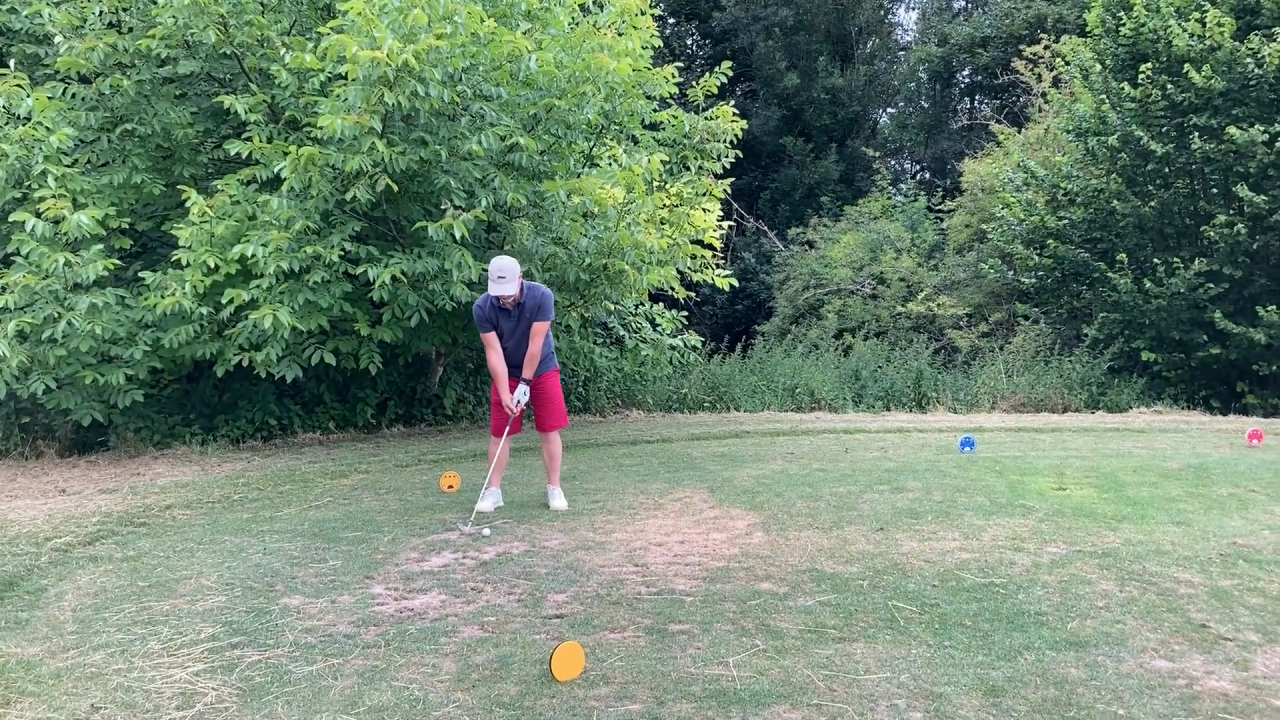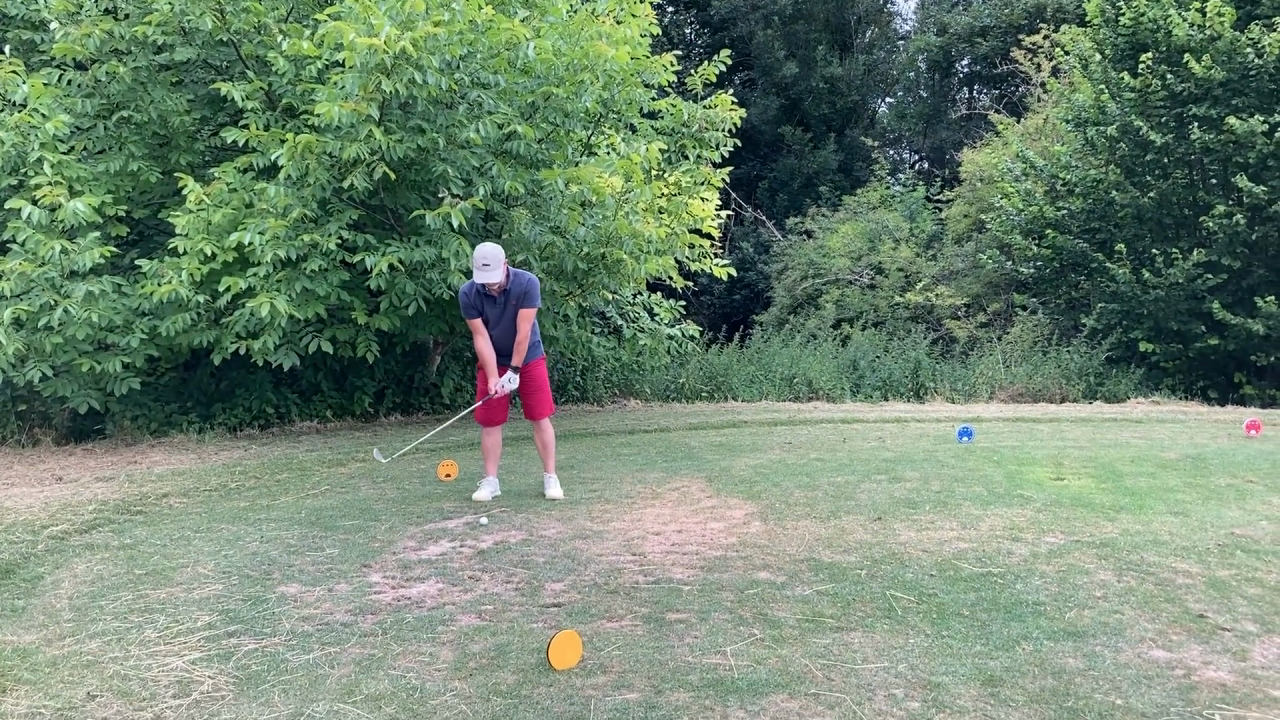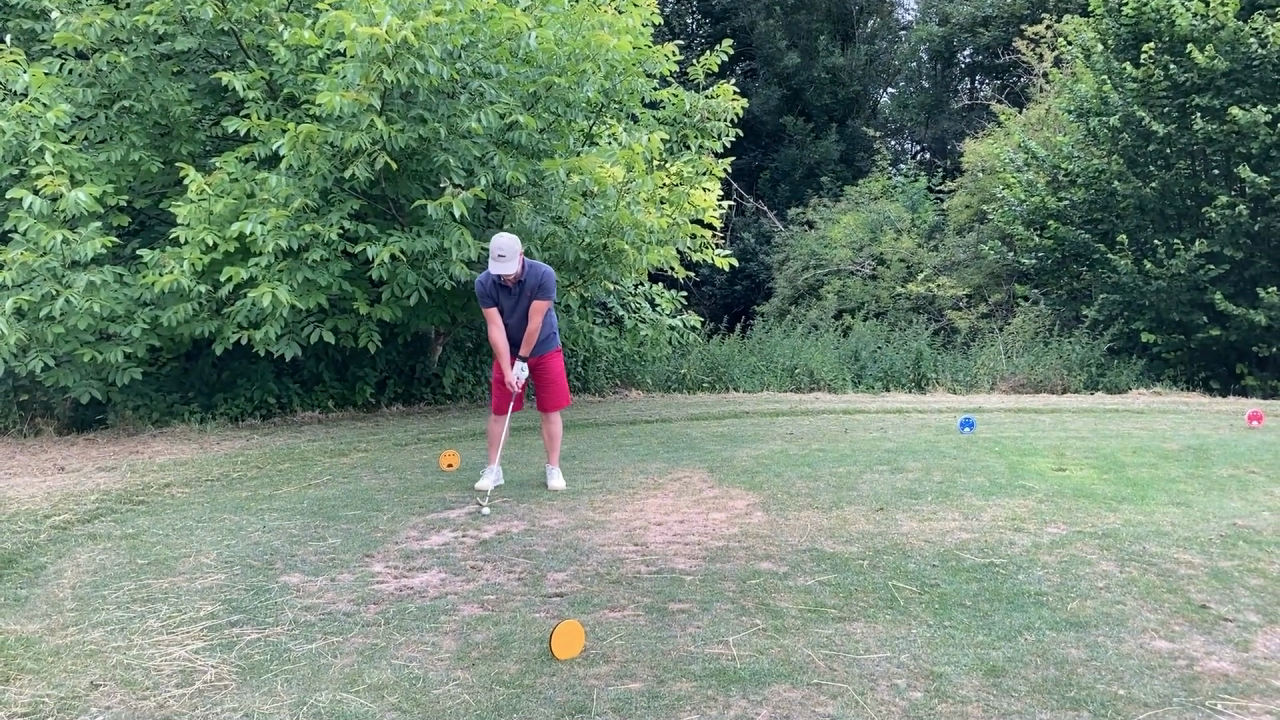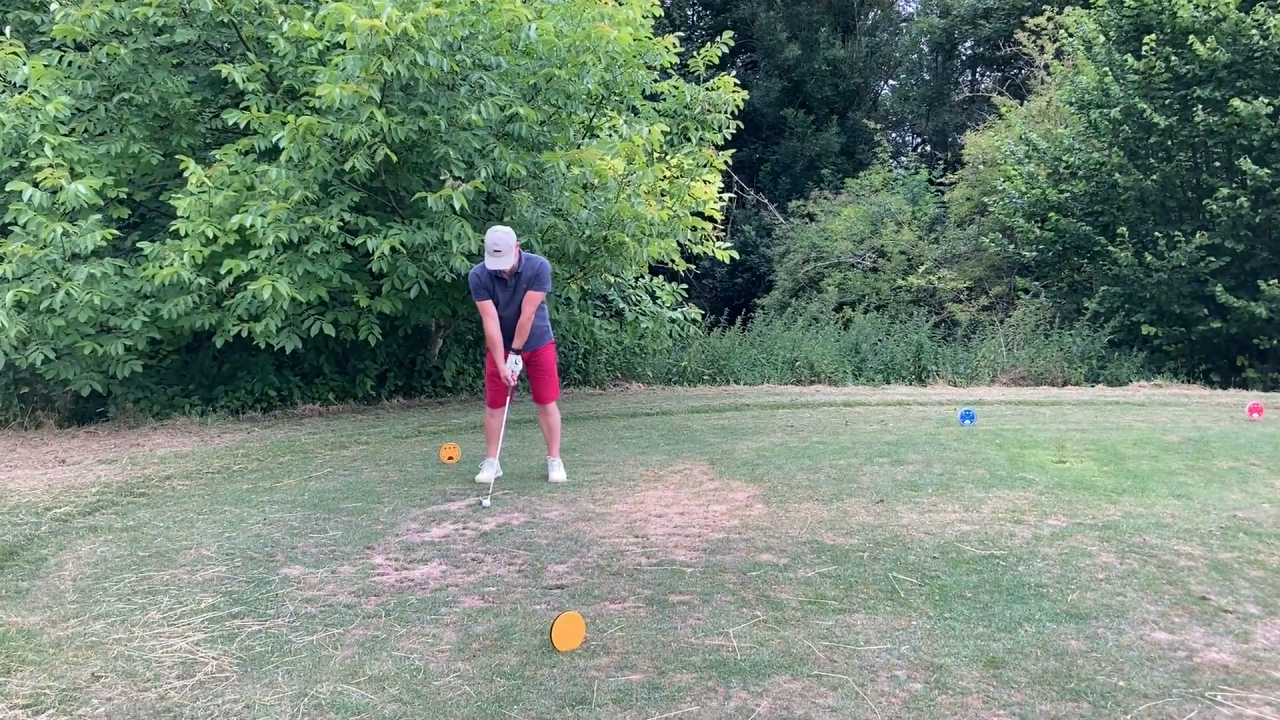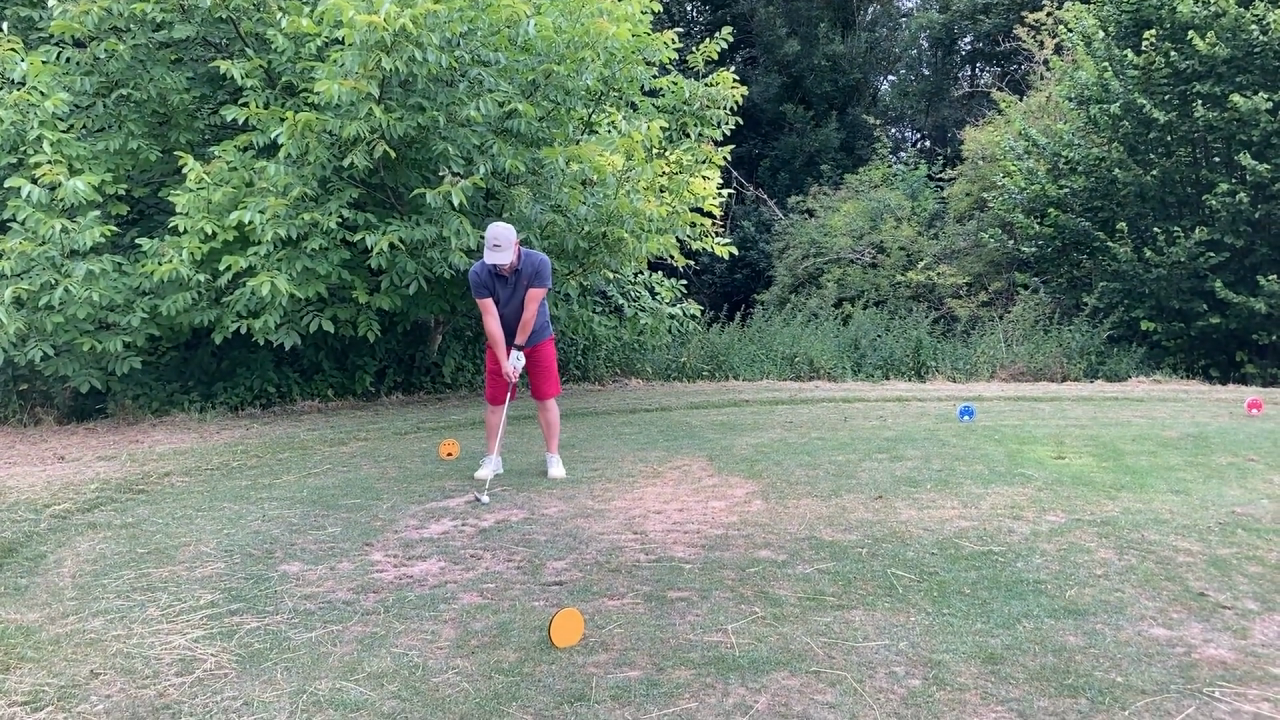
dt=0.5s
person 1, frame 1
left shoulder: (541, 296)
right shoulder: (482, 307)
left elbow: (535, 344)
right elbow: (494, 352)
left wrist: (526, 383)
right wrist: (505, 394)
left hip: (542, 371)
right hip: (506, 373)
left knee: (549, 430)
right knee: (499, 433)
left ankle: (554, 488)
right ankle: (493, 490)
person 1, frame 2
left shoulder: (528, 283)
right shoulder: (468, 293)
left elbow: (524, 331)
right elbow: (481, 338)
left wrist: (513, 371)
right wrist: (494, 377)
left hip: (530, 359)
right hip: (492, 363)
left knee: (540, 418)
right knee: (490, 423)
left ankle: (550, 477)
right ankle: (490, 480)
person 1, frame 3
left shoulder: (544, 275)
right shoulder: (484, 283)
left elbow: (535, 323)
right elbow: (496, 328)
left wrist: (523, 360)
right wrist: (507, 370)
left hip: (545, 350)
right hip: (507, 352)
left knee: (550, 410)
right knee: (499, 411)
left ankle: (553, 468)
right ankle: (493, 469)
person 1, frame 4
left shoulder: (539, 267)
right shoulder: (478, 275)
left elbow: (528, 314)
right elbow: (490, 321)
left wrist: (516, 353)
right wrist: (501, 362)
left hip: (538, 344)
right hip: (501, 346)
left knee: (547, 402)
right knee: (494, 404)
left ankle: (555, 460)
right ankle: (491, 461)
person 1, frame 5
left shoulder: (539, 263)
right shoulder: (478, 273)
left elbow: (530, 311)
right elbow: (491, 318)
left wrist: (518, 349)
right wrist: (504, 360)
left hip: (538, 339)
right hip: (499, 343)
left knee: (546, 398)
right knee: (495, 401)
left ankle: (553, 457)
right ankle: (492, 459)
